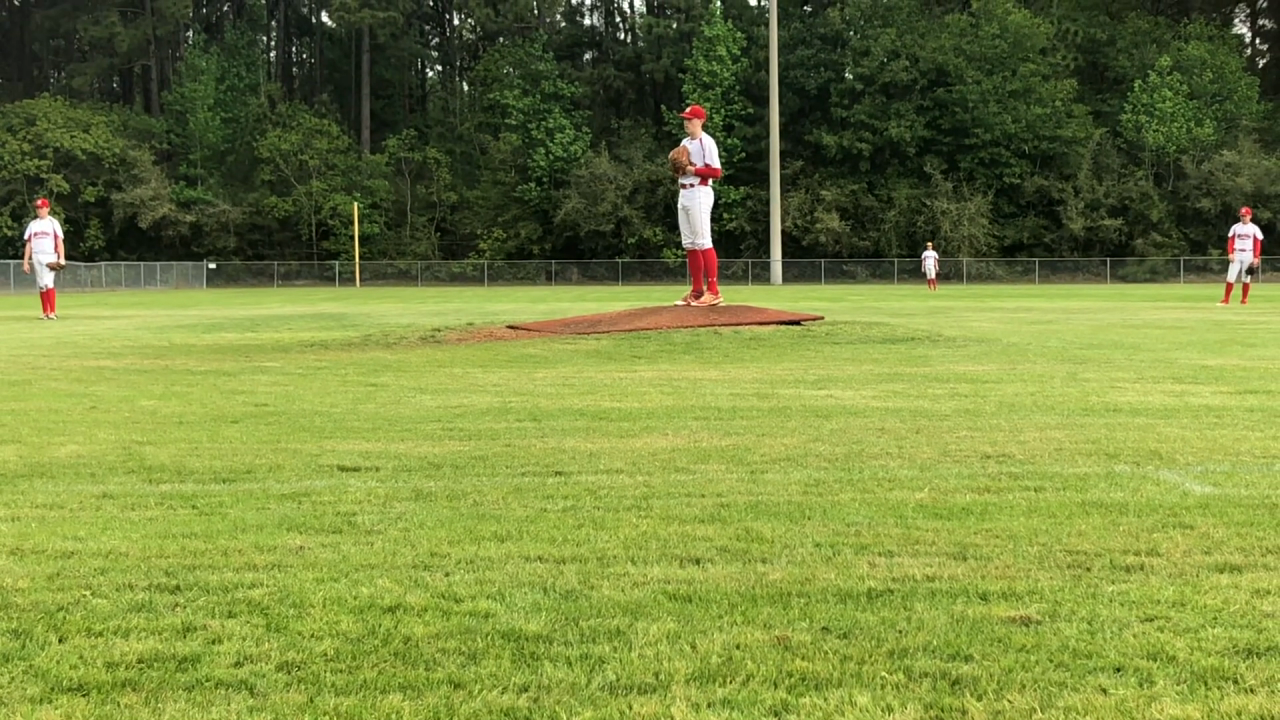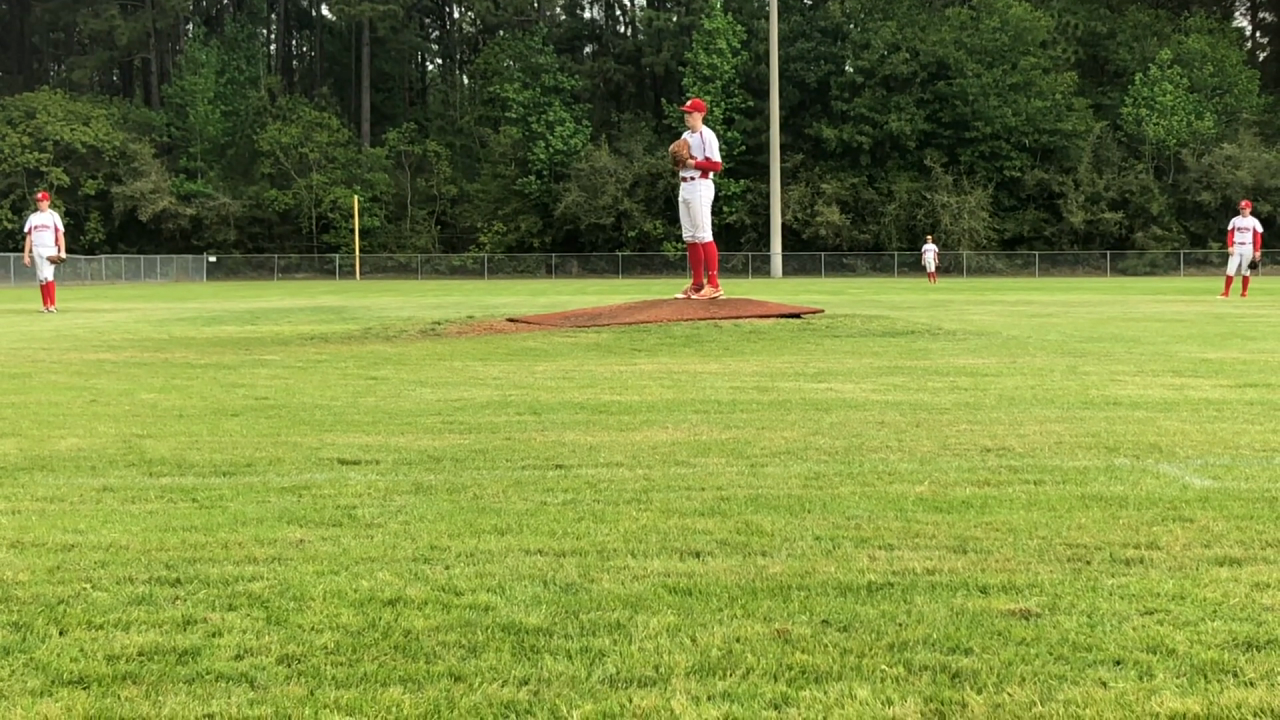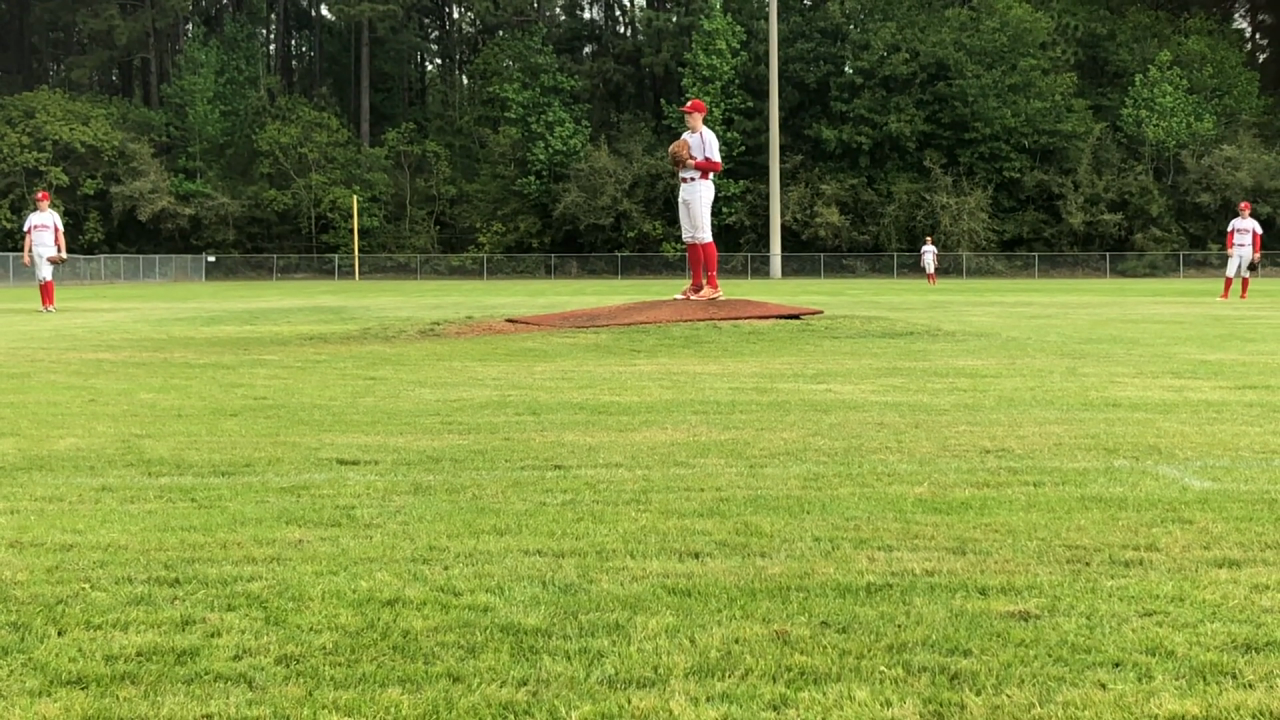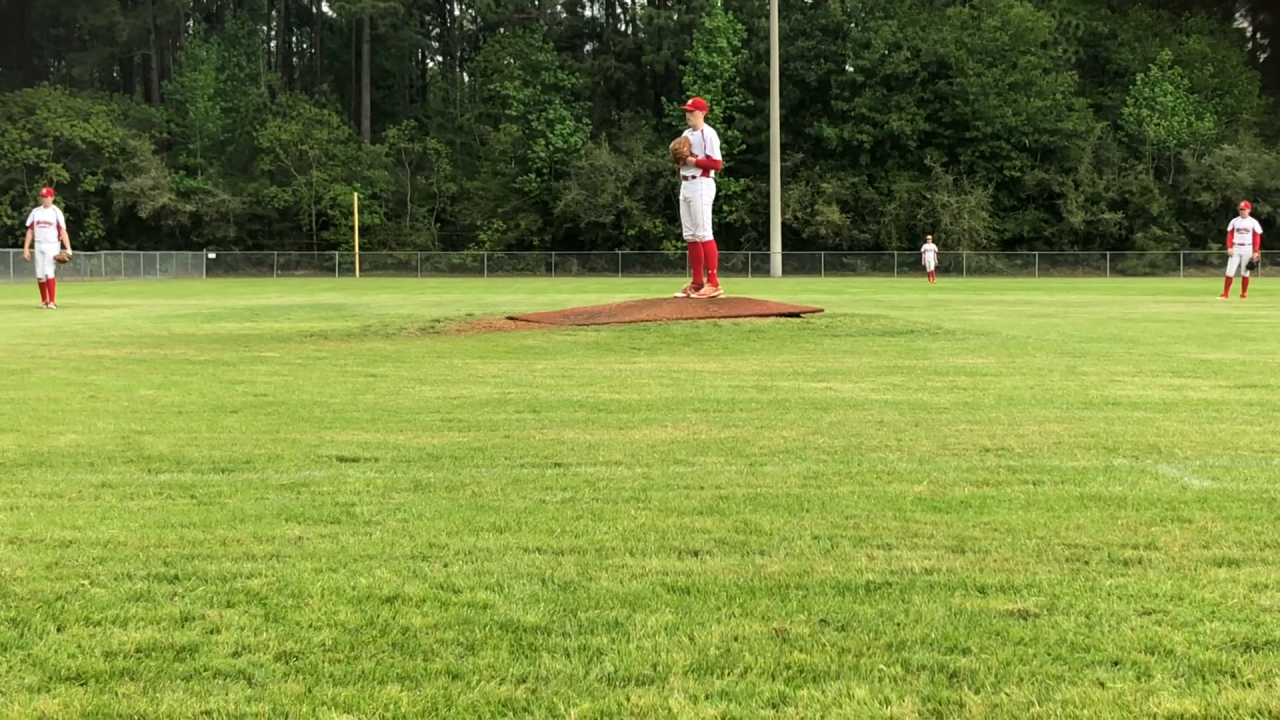
dt=0.4s
person 1, frame 1
left shoulder: (706, 142)
right shoulder: (685, 143)
left elbow: (716, 172)
left wrist: (691, 170)
left hip: (699, 194)
right hip: (683, 194)
left knee: (703, 242)
right knee: (689, 244)
left ankle: (713, 291)
right ankle: (697, 290)
person 1, frame 2
left shoulder: (707, 136)
right shoulder: (685, 136)
left elbow: (716, 166)
left wrist: (691, 163)
left hip: (700, 187)
right hip: (684, 187)
left knee: (703, 235)
right knee: (689, 237)
left ankle: (713, 285)
right ankle: (697, 283)
person 1, frame 3
left shoulder: (707, 136)
right shoulder: (685, 136)
left elbow: (716, 166)
left wrist: (691, 163)
left hip: (700, 187)
right hip: (684, 187)
left knee: (703, 236)
right knee: (689, 238)
left ankle: (712, 285)
right ankle: (696, 284)
person 1, frame 4
left shoulder: (708, 134)
right shoulder: (686, 134)
left elbow: (717, 164)
left wrist: (692, 161)
left hip: (701, 185)
right hip: (685, 185)
left knee: (703, 233)
right knee: (690, 235)
left ankle: (713, 283)
right ankle: (697, 282)
